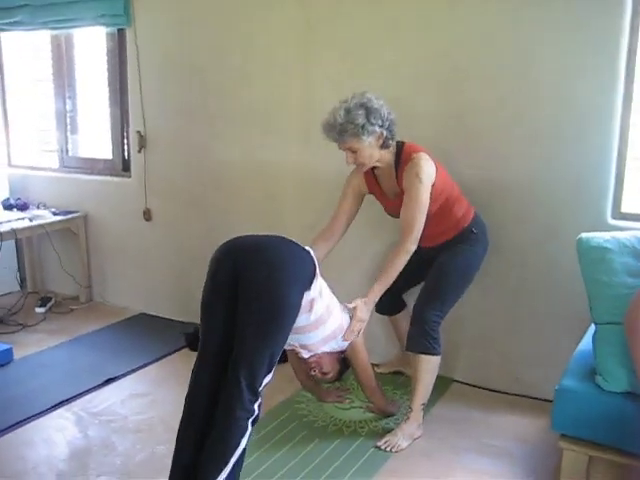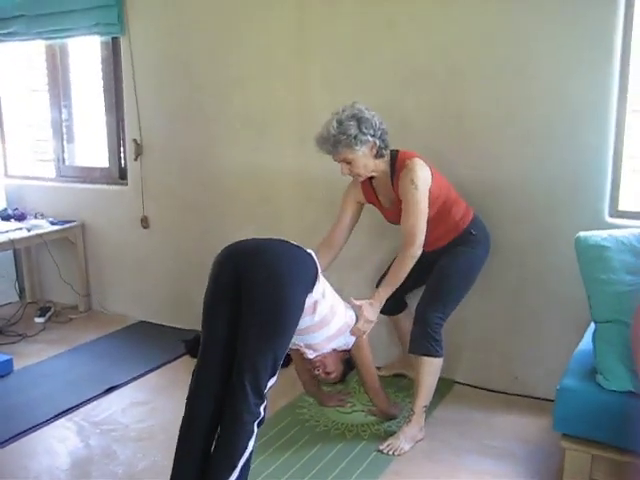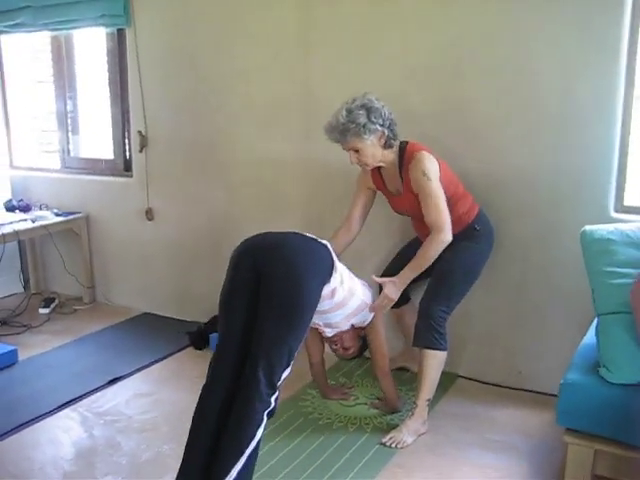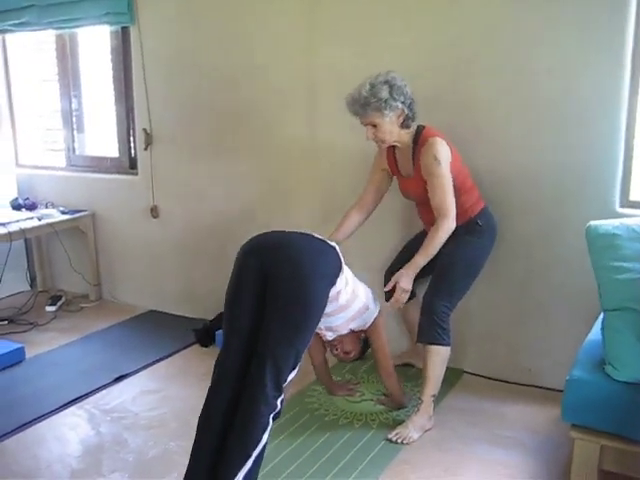
dt=0.3s
person 1, frame 1
left shoulder: (416, 165)
right shoulder: (362, 177)
left elbow: (408, 242)
right elbow: (333, 231)
left wrist: (368, 299)
left hip: (464, 239)
right hip: (427, 242)
left knee: (426, 316)
right knee: (387, 295)
left ankle: (414, 422)
right ankle: (409, 359)
person 1, frame 2
left shoulder: (411, 171)
right shoulder: (360, 186)
left elbow: (412, 248)
right elbow: (334, 241)
left wrist: (374, 304)
left hip: (465, 241)
right hip: (430, 244)
left knee: (428, 318)
right knee: (388, 293)
left ankle: (416, 424)
right ankle: (410, 361)
person 1, frame 3
left shoulder: (420, 163)
right shoulder: (371, 173)
left elbow: (442, 234)
right elbow: (350, 227)
left wrist: (400, 283)
left hip: (469, 235)
right hip: (433, 235)
left knee: (433, 312)
right knee: (390, 281)
left ankle: (419, 418)
right ankle: (414, 354)
person 1, frame 4
left shoulder: (432, 148)
right shoulder: (387, 154)
left elbow: (447, 220)
right elbow: (363, 206)
left wrist: (412, 271)
left hip: (472, 229)
right hip: (440, 228)
left knee: (436, 307)
right knee: (394, 279)
left ankle: (425, 413)
right ankle: (419, 351)
person 2, frame 1
right shoulder: (343, 327)
left elbow: (301, 369)
right elbow: (369, 384)
left wrist: (320, 392)
right wrist: (386, 407)
right hip: (283, 267)
left knee: (207, 381)
right knee: (242, 393)
person 2, frame 2
right shoulder: (347, 325)
left elbow: (304, 366)
right elbow: (372, 382)
left wrist: (322, 396)
right wrist: (387, 410)
right hip: (284, 270)
left knee: (208, 384)
right knee: (248, 396)
person 2, frame 3
right shoulder: (362, 302)
left elbow: (314, 351)
right elbow: (382, 367)
left wrist: (326, 389)
right wrist: (392, 402)
left hip: (251, 250)
right hip: (301, 264)
left knee: (225, 373)
right knee: (261, 383)
person 2, frame 4
right shoulder: (363, 307)
left elbow: (314, 346)
right elbow: (386, 367)
left wrist: (331, 385)
right wrist: (398, 399)
left hip: (257, 250)
right hip: (307, 265)
left knee: (229, 374)
right knee: (265, 387)
